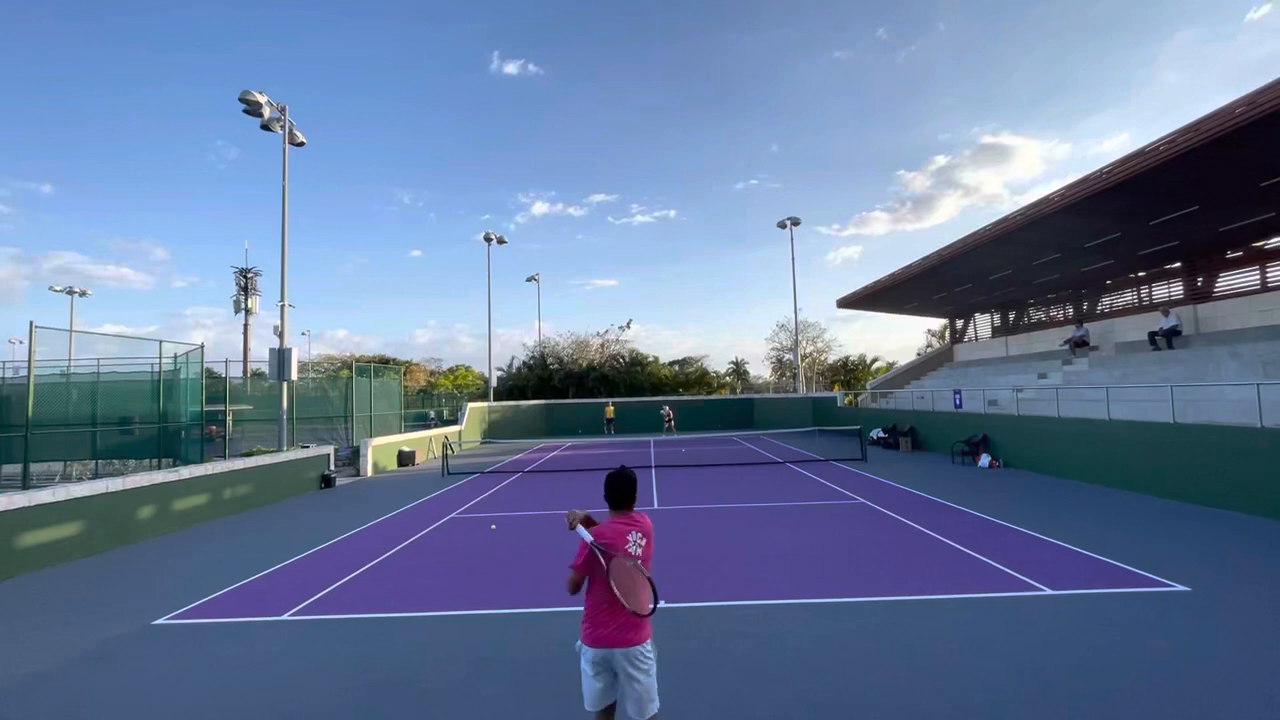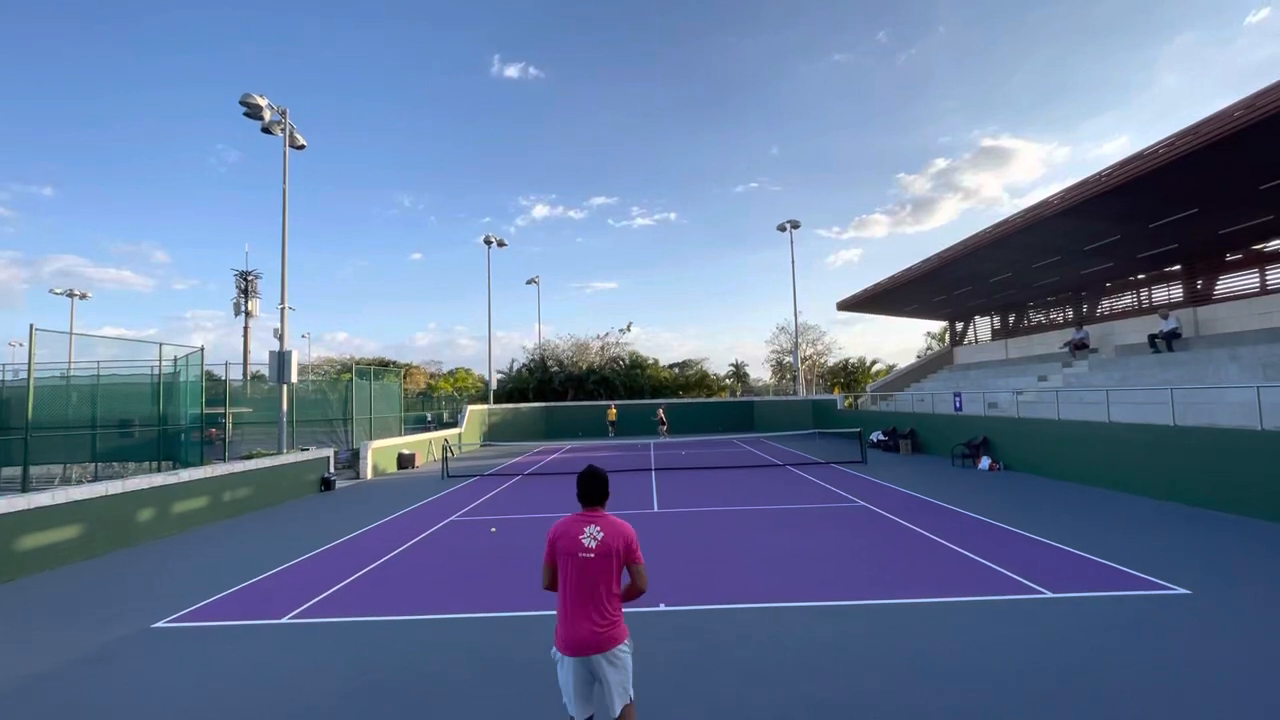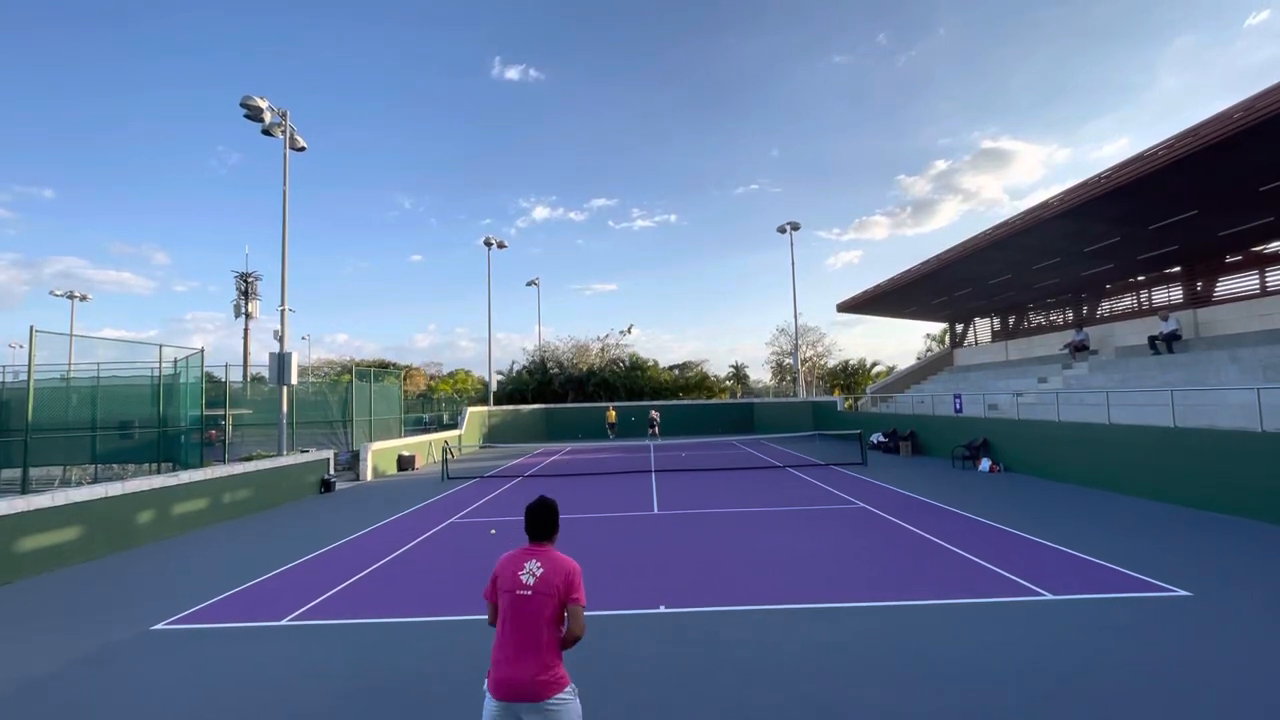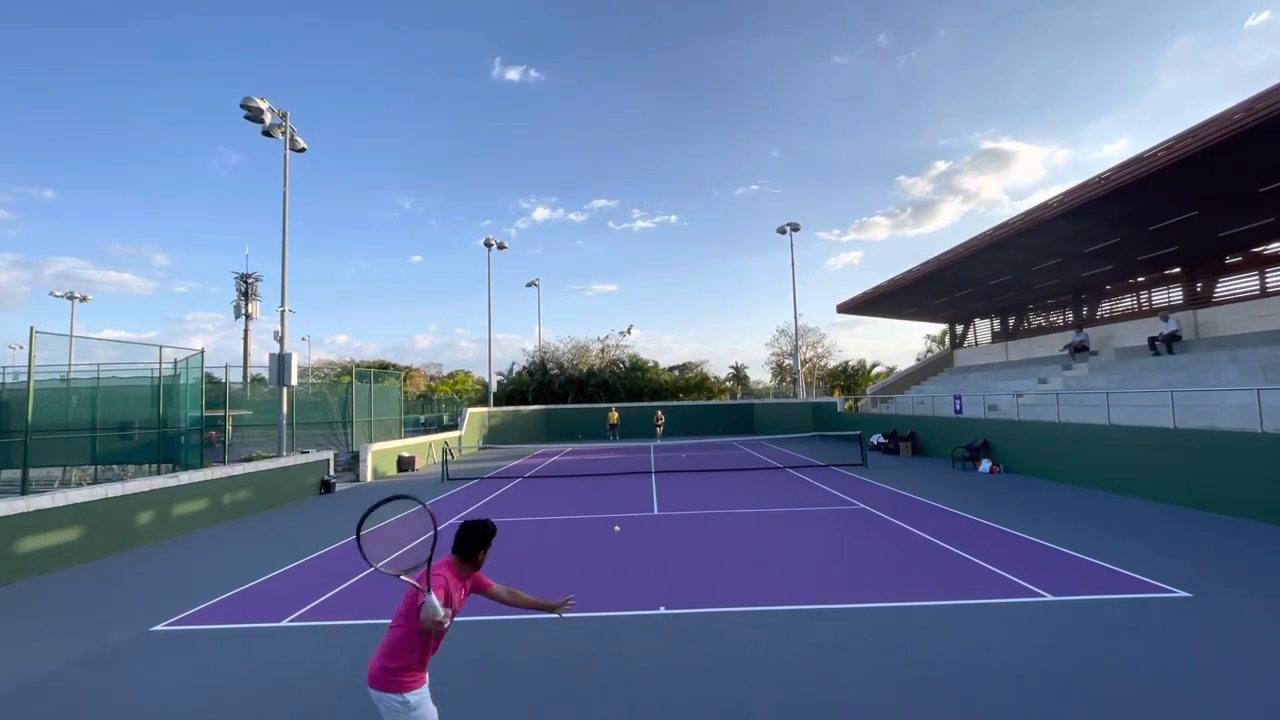
dt=0.7s
person 1, frame 1
left shoulder: (594, 537)
right shoulder: (645, 525)
left elbow: (572, 588)
right wrist: (585, 518)
left hip: (595, 639)
right hip: (634, 640)
person 1, frame 2
left shoulder: (558, 530)
right shoulder: (624, 532)
left elbow: (548, 583)
right elbow: (640, 586)
left hip: (569, 642)
right hip: (610, 639)
person 1, frame 3
left shoulder: (504, 563)
right shoulder: (568, 569)
right elbow: (577, 632)
right wrist: (555, 643)
left hip: (502, 683)
right hip: (546, 686)
person 1, frame 4
left shoulder: (466, 574)
right shoulder: (438, 578)
left elbow: (506, 594)
right elbow: (425, 620)
left wrist: (550, 606)
right wrist: (438, 616)
left hip: (408, 673)
right hip: (393, 680)
